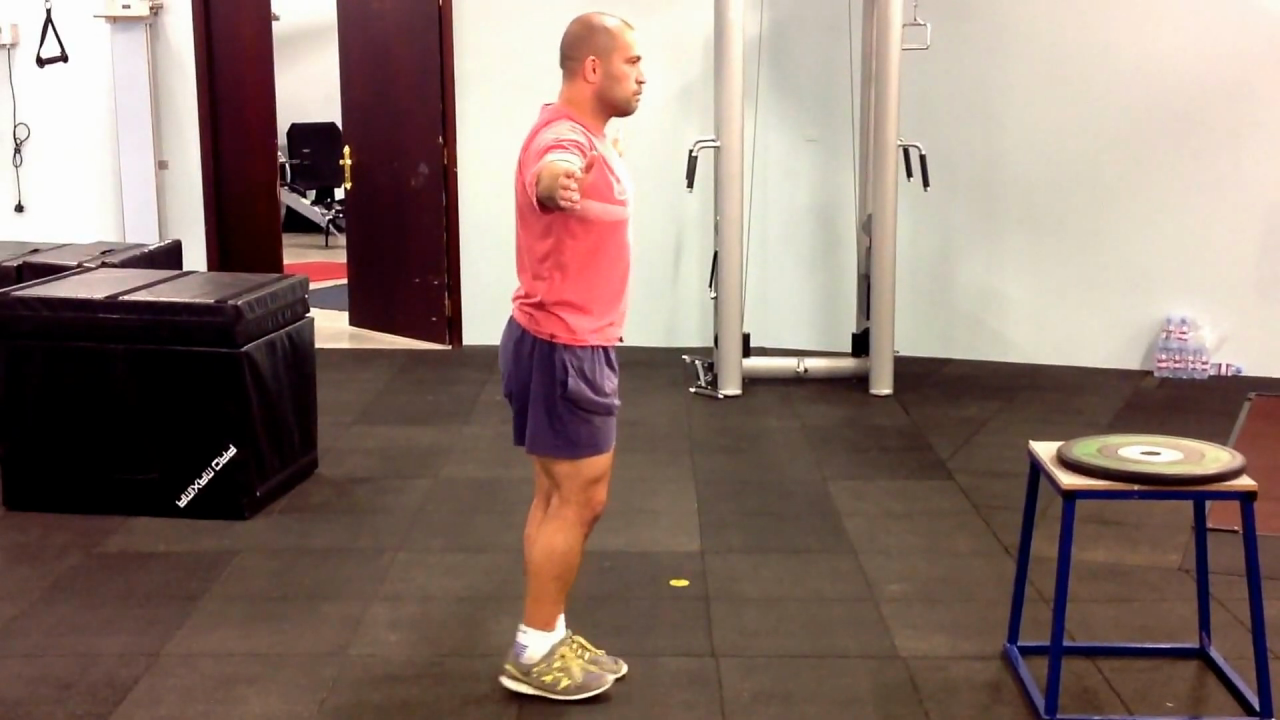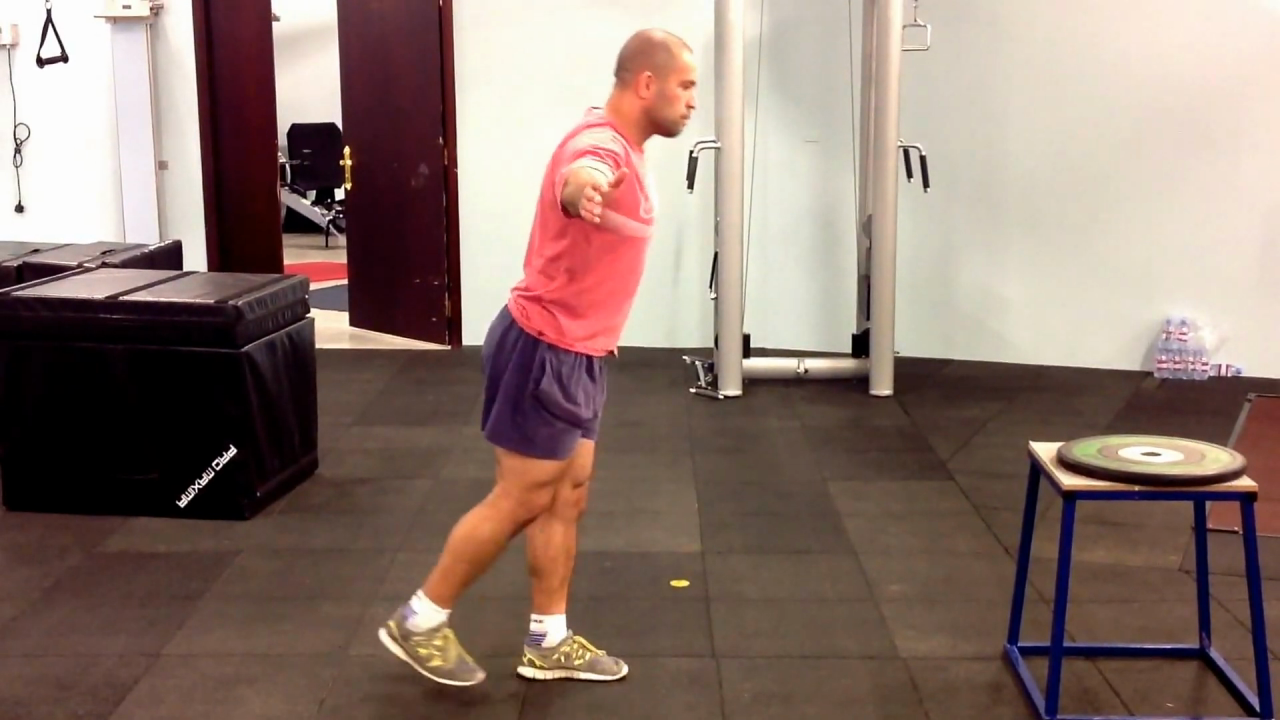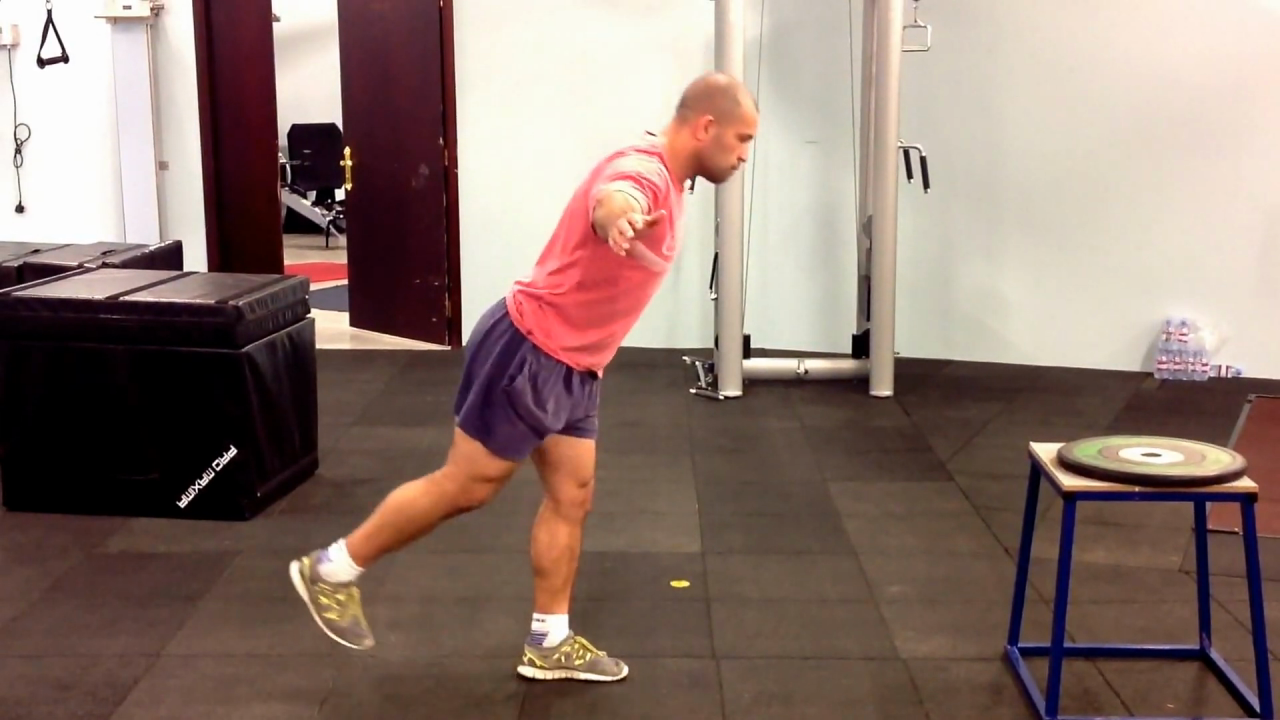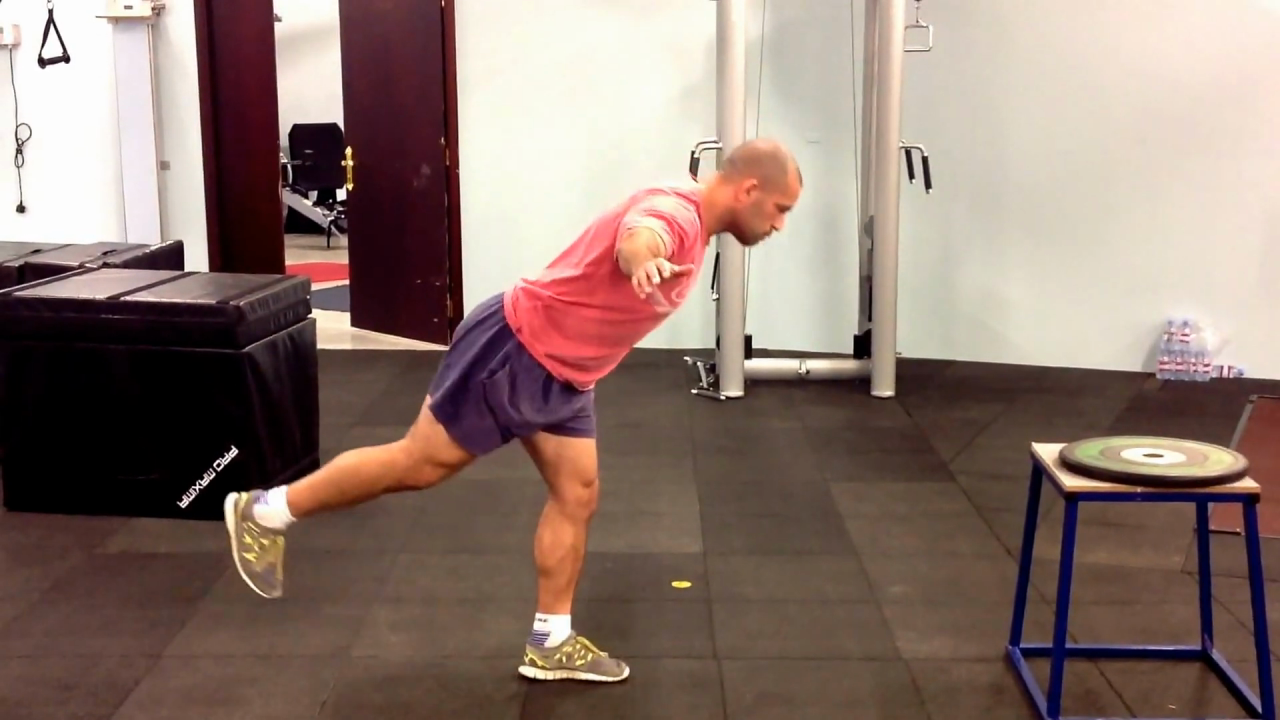
dt=0.5s
person 1, frame 1
left shoulder: (584, 134)
right shoulder: (563, 139)
right elbow: (547, 177)
right wrist: (556, 183)
left hip: (574, 344)
right hip: (561, 349)
left knee: (559, 497)
right knee: (578, 501)
left ankle: (549, 637)
right ankle: (531, 652)
person 1, frame 2
left shoulder: (620, 145)
right shoulder: (600, 147)
right elbow: (580, 180)
right wrist: (583, 191)
left hip: (574, 351)
right hip: (546, 349)
left knee: (566, 498)
right knee: (522, 501)
left ankle: (548, 642)
right ankle: (419, 621)
person 1, frame 3
left shoulder: (663, 173)
right shoulder: (643, 172)
right elbow: (611, 198)
right wrist: (619, 215)
left hip: (571, 364)
right hip: (529, 352)
left knee: (571, 497)
right knee: (464, 487)
left ankle: (549, 643)
right ankle: (330, 570)
person 1, frame 4
left shoulder: (691, 218)
right shoulder: (673, 215)
right elbow: (638, 234)
right wrist: (643, 261)
left hip: (563, 372)
right hip: (516, 349)
left knee: (578, 496)
right knee: (419, 465)
left ankle: (550, 643)
right ankle: (266, 512)
